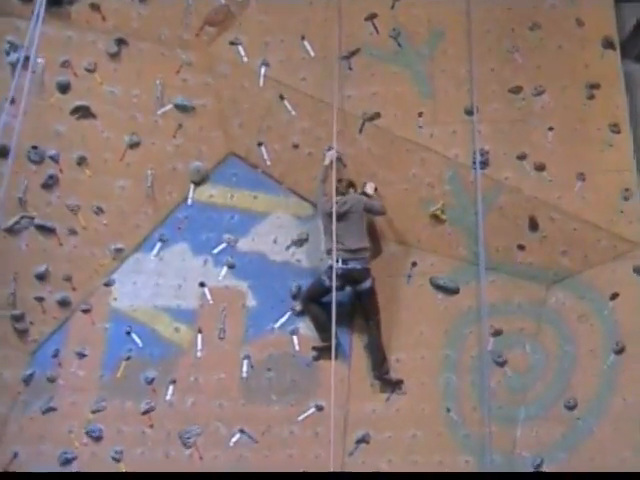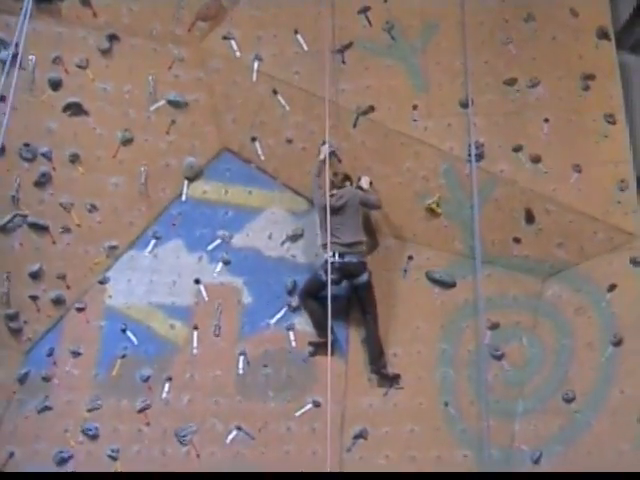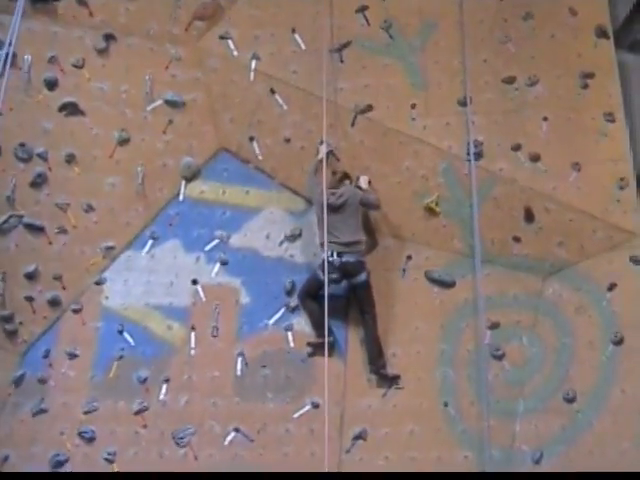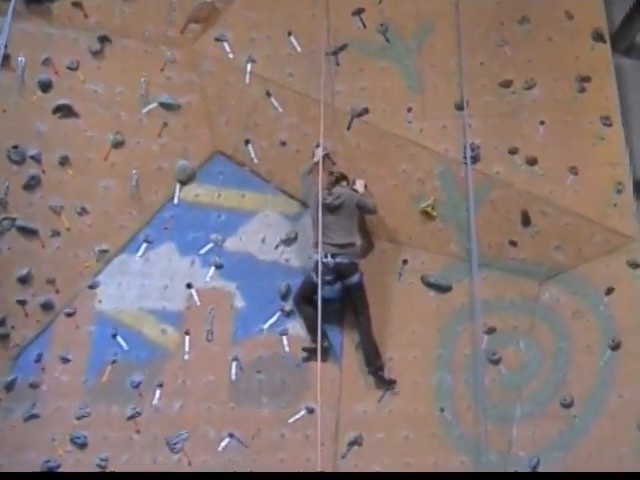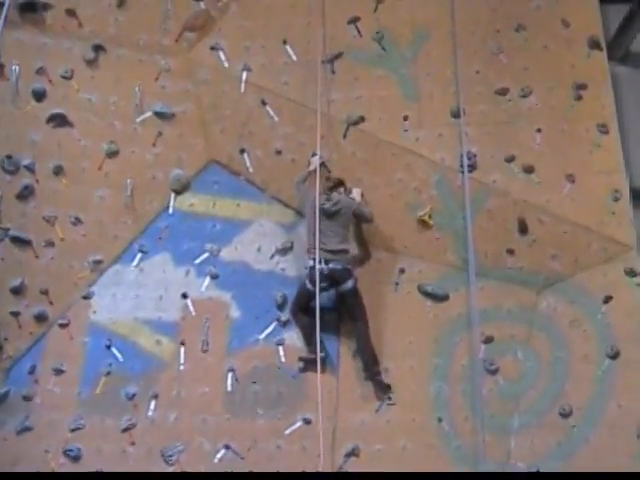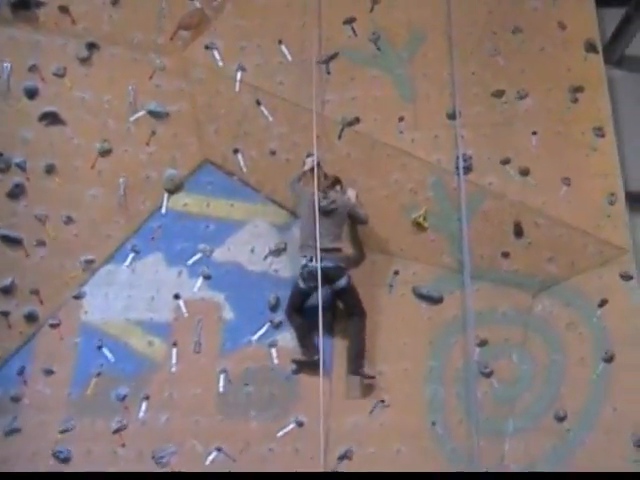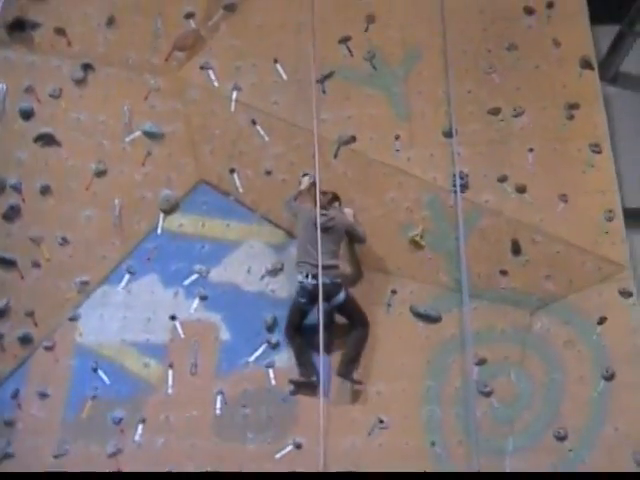
dt=0.1s
person 1, frame 1
left shoulder: (324, 205)
right shoulder: (358, 201)
left elbow: (321, 185)
right elbow: (380, 209)
left wrist: (328, 162)
right wrist: (370, 193)
left hip: (336, 268)
right hip: (360, 268)
left knee: (308, 299)
right knee: (372, 321)
left ankle: (328, 341)
right ankle: (382, 375)
person 1, frame 2
left shoulder: (320, 198)
right shoulder: (355, 195)
left elbow: (317, 178)
right elbow: (376, 203)
left wrist: (322, 158)
right wrist: (366, 187)
left hip: (332, 262)
right hip: (356, 262)
left knee: (306, 294)
right knee: (369, 316)
left ankle: (325, 337)
right ankle: (380, 369)
person 1, frame 3
left shoulder: (319, 196)
right shoulder: (354, 194)
left elbow: (314, 177)
right elbow: (375, 203)
left wrist: (321, 158)
right wrist: (365, 187)
left hip: (331, 261)
right hip: (354, 261)
left knee: (306, 295)
right knee: (368, 315)
left ankle: (324, 338)
right ankle: (379, 369)
person 1, frame 4
left shoulder: (315, 194)
right shoulder: (351, 196)
left elbow: (305, 177)
right elbow: (372, 208)
left wrist: (316, 160)
right wrist: (361, 190)
left hip: (324, 262)
right hip: (348, 263)
left knee: (301, 299)
right knee: (362, 318)
left ankle: (319, 343)
right ankle: (376, 370)
person 1, frame 5
left shoulder: (311, 200)
right shoulder: (348, 203)
left elbow: (299, 184)
right elbow: (368, 217)
left wrist: (312, 168)
right wrist: (358, 199)
left hip: (317, 269)
right hip: (342, 269)
left knee: (298, 309)
right knee: (360, 322)
left ankle: (315, 352)
right ankle: (374, 375)
person 1, frame 6
left shoulder: (307, 196)
right shoulder: (344, 203)
left elbow: (293, 184)
right elbow: (364, 219)
left wrist: (306, 168)
right wrist: (353, 199)
left hip: (310, 266)
right hip: (335, 267)
left knee: (293, 311)
right knee: (357, 314)
left ankle: (310, 355)
right ankle: (356, 363)
person 1, frame 7
left shoulder: (305, 212)
right shoulder: (342, 220)
left elbow: (289, 203)
right elbow: (361, 238)
left wrist: (304, 187)
left hip: (307, 282)
right hip: (332, 283)
left knee: (292, 330)
right knee: (360, 324)
left ankle: (308, 375)
right ankle: (347, 368)
